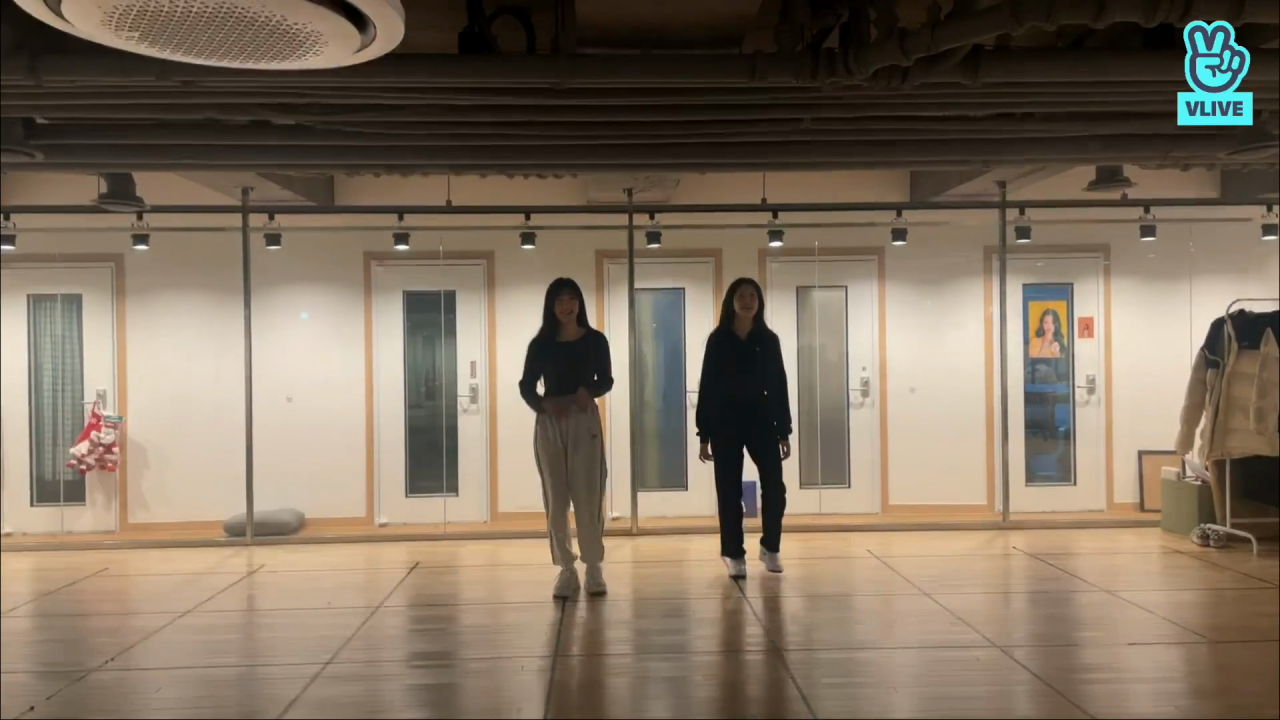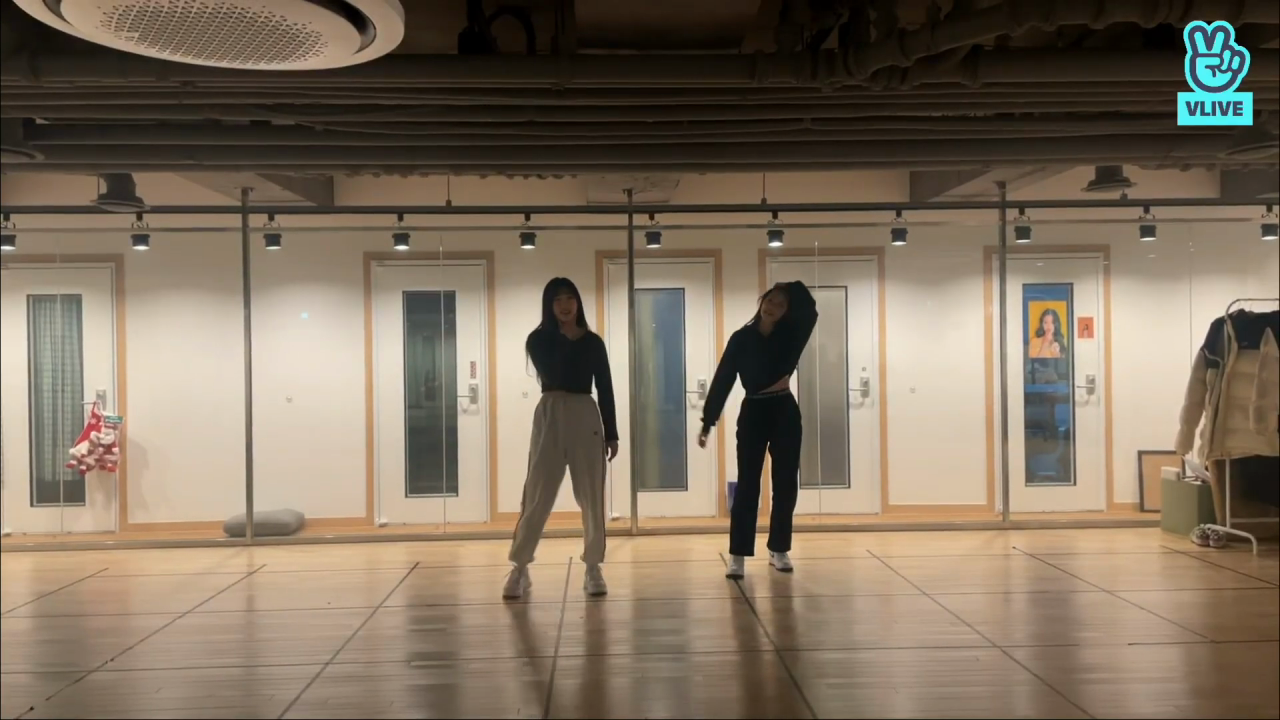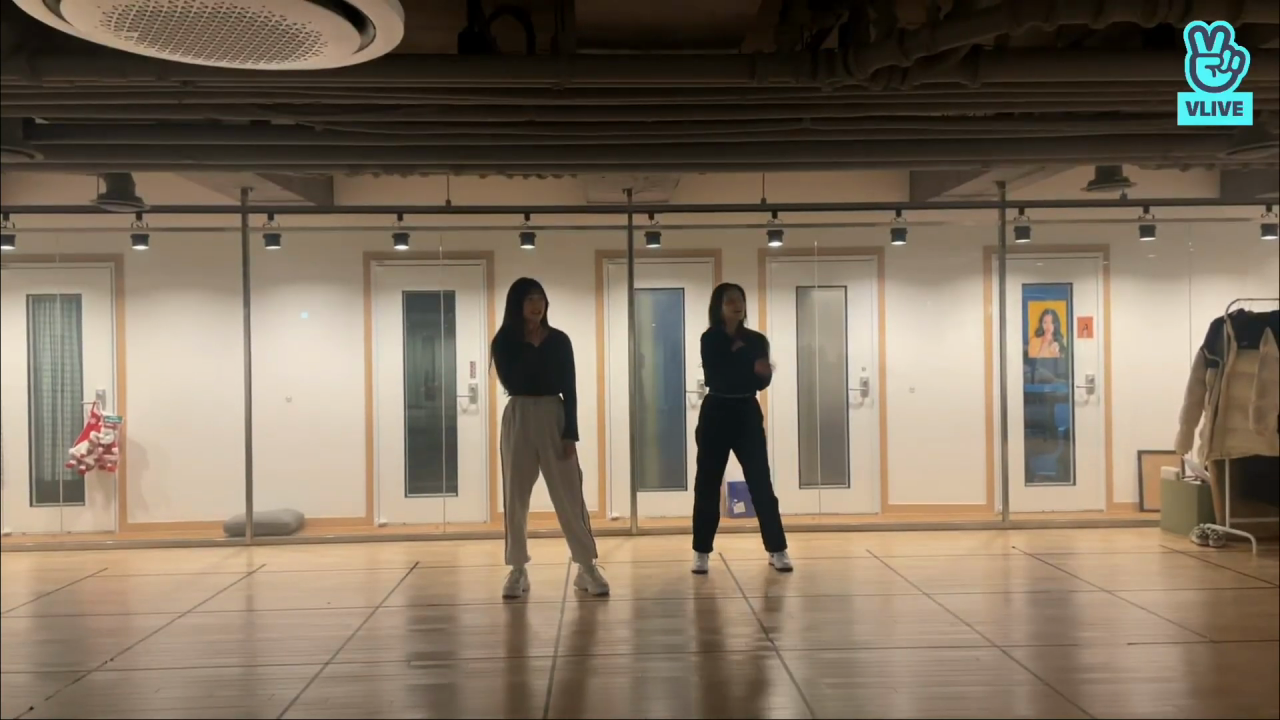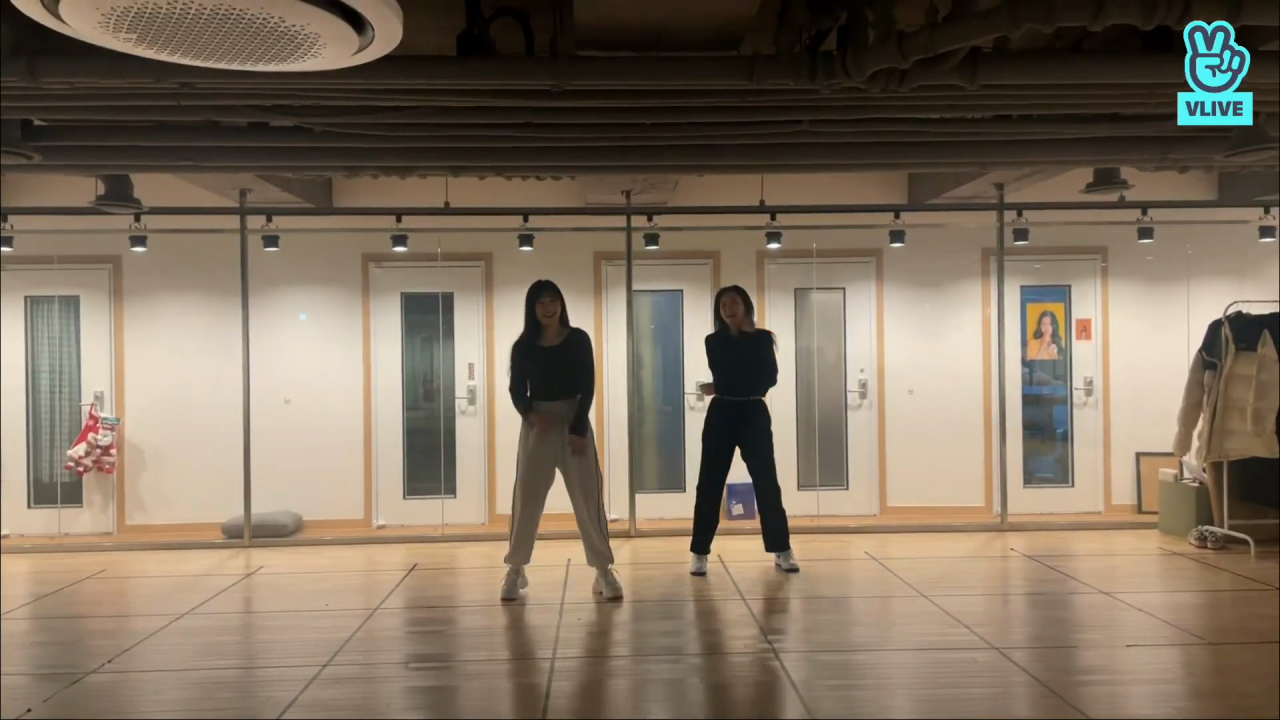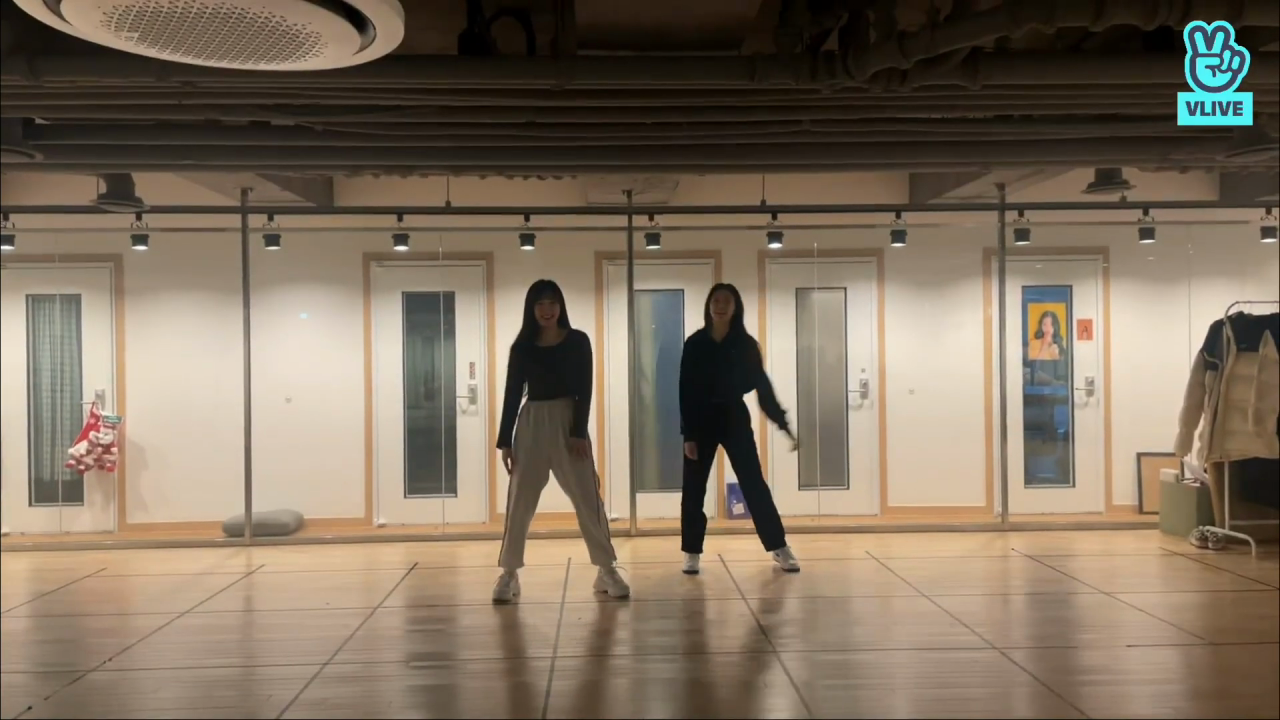
dt=1s
person 1, frame 1
left shoulder: (595, 340)
right shoulder: (541, 344)
left elbow: (606, 380)
right elbow: (526, 386)
left wrist: (589, 391)
right wrist: (542, 405)
left hip: (585, 418)
right hip: (550, 420)
left knee: (587, 495)
right knee: (556, 498)
left ankle: (593, 566)
right ankle: (566, 569)
person 1, frame 2
left shoulder: (593, 342)
right shoulder: (539, 340)
left elbow: (605, 388)
right elbow: (550, 372)
left wrist: (611, 433)
right wrist: (565, 339)
left hip: (585, 416)
right hip: (549, 415)
left knee: (591, 496)
right knee: (537, 494)
left ankle: (593, 568)
right ankle: (520, 568)
person 1, frame 3
left shoulder: (559, 340)
right shoulder: (504, 342)
left elbow: (569, 388)
right elbow: (511, 382)
left wrist: (571, 433)
right wrist: (530, 347)
left hip: (553, 416)
right hip: (518, 418)
left knee: (569, 494)
right knee: (515, 496)
left ankle: (587, 567)
right ankle: (518, 570)
person 1, frame 4
left shoulder: (578, 340)
right shoulder: (523, 347)
left elbow: (588, 387)
right elbow: (516, 392)
left wrist: (578, 429)
right wrist: (531, 414)
left hip: (574, 421)
right hip: (537, 426)
left knee: (588, 498)
right knee: (526, 499)
left ankle: (603, 571)
right ankle: (516, 569)
person 1, frame 5
left shoulder: (577, 341)
right shoulder: (522, 347)
left elbow: (585, 390)
right elbow: (512, 393)
left wrist: (580, 432)
right wrist: (505, 441)
left hip: (567, 421)
right hip: (531, 423)
left knee: (587, 498)
right knee: (520, 501)
left ankle: (607, 570)
right ankle: (509, 573)
person 2, frame 1
left shoulder: (768, 339)
right shoulder: (718, 340)
left elbow: (779, 385)
right elbow: (707, 387)
left wrist: (784, 431)
right wrist: (704, 434)
left hip: (761, 415)
right hip: (726, 418)
left knee: (774, 485)
right knee: (729, 489)
left ankle: (770, 547)
right ankle: (734, 555)
person 2, frame 2
left shoulder: (790, 334)
right shoulder: (741, 339)
left elbow: (808, 311)
right elbow: (722, 380)
left wrist: (791, 289)
right wrist: (707, 422)
left hip: (784, 411)
right hip: (753, 412)
left knee: (786, 484)
right knee: (747, 485)
left ankle: (779, 549)
right ankle: (738, 554)
person 2, frame 3
left shoulder: (756, 340)
right shoulder: (710, 339)
left elbow: (764, 380)
right elbow: (715, 378)
left wrist: (742, 354)
right wrist: (750, 368)
left hip: (747, 413)
right hip: (715, 413)
left knee: (760, 483)
right knee: (707, 484)
left ankle: (776, 550)
right ankle: (701, 552)
person 2, frame 4
left shoulder: (762, 338)
right shoulder: (714, 342)
left elbow: (769, 378)
right elbow: (726, 374)
left wrist: (722, 388)
right wrist: (743, 336)
left hip: (754, 415)
right hip: (722, 416)
left knee: (767, 484)
right knee: (709, 486)
left ankle: (782, 551)
right ankle: (700, 553)
person 2, frame 5
left shoulder: (745, 344)
right shoulder: (695, 343)
left elbow: (762, 386)
right elbow: (685, 390)
left wrist: (783, 424)
right wrist: (688, 434)
left hip: (735, 416)
right hip: (701, 417)
left knee: (754, 484)
right knee: (693, 488)
left ankle: (779, 548)
right ankle: (692, 552)
